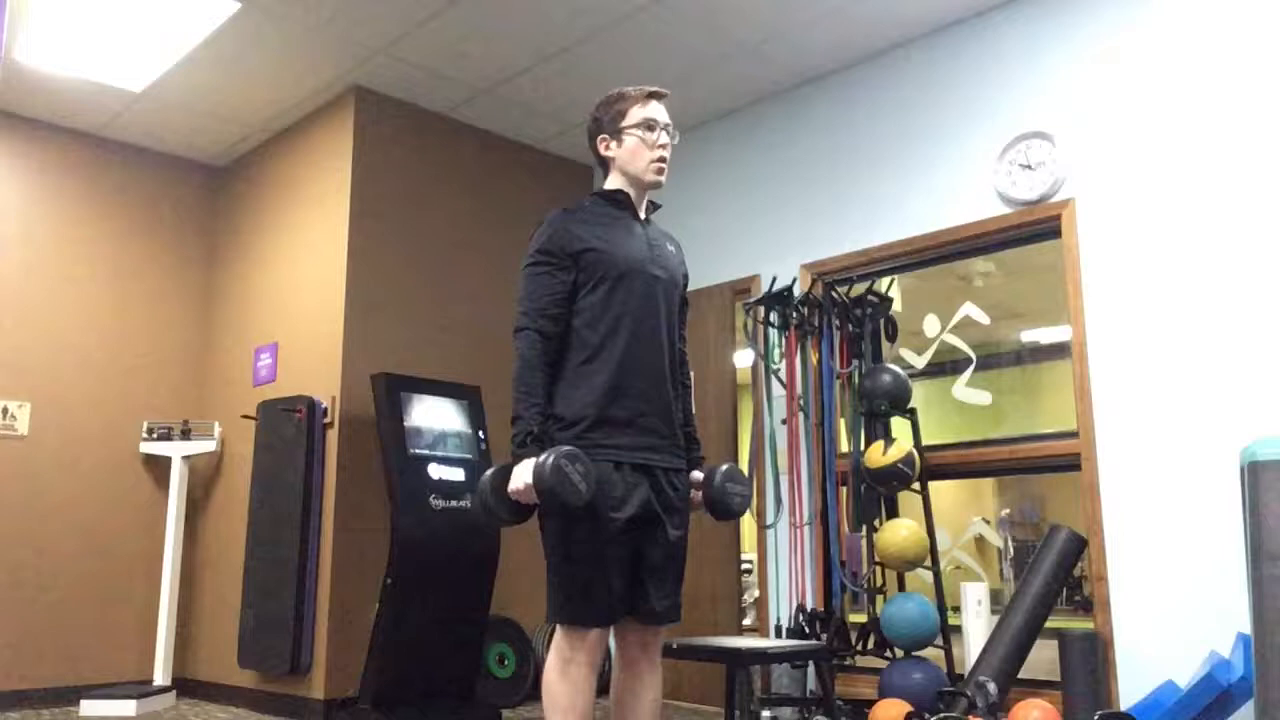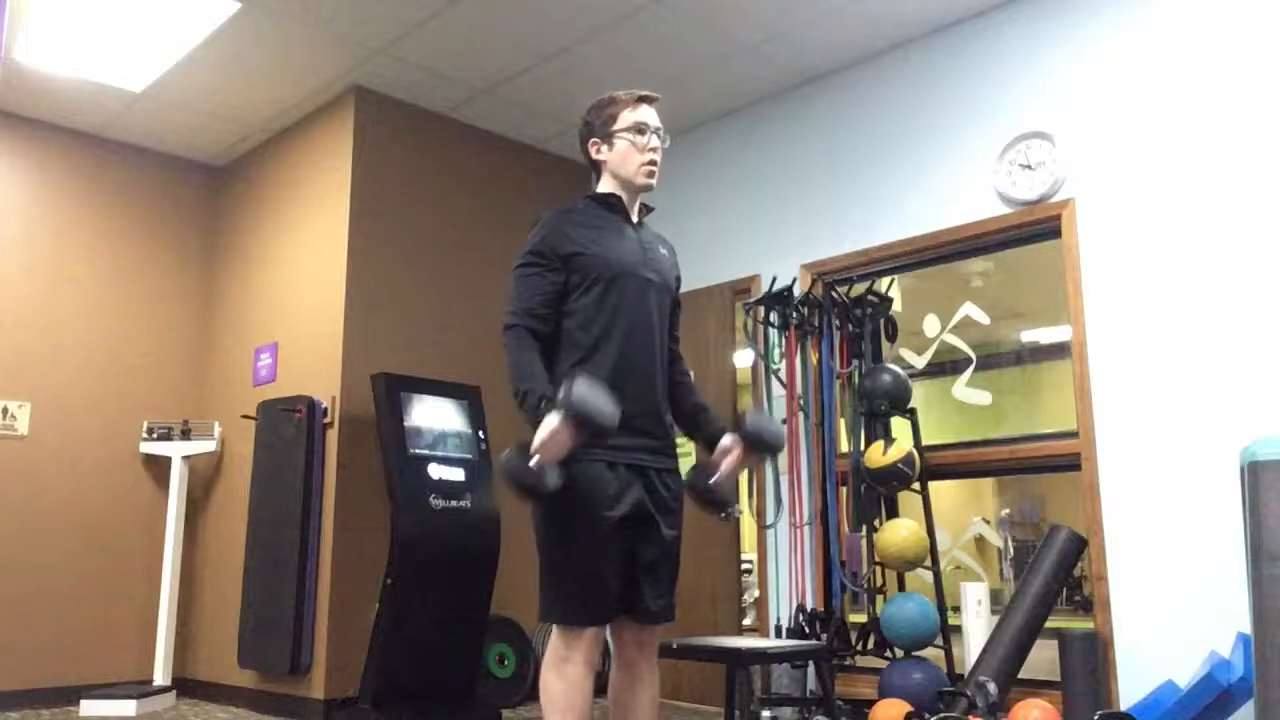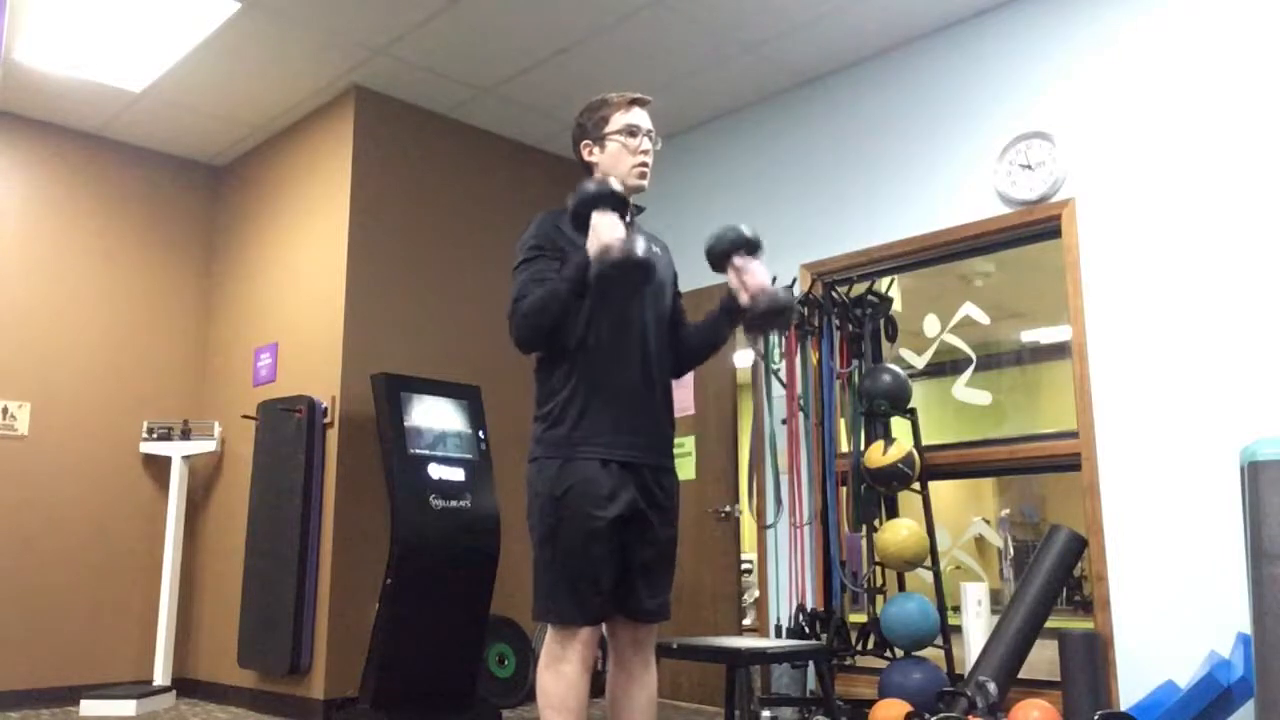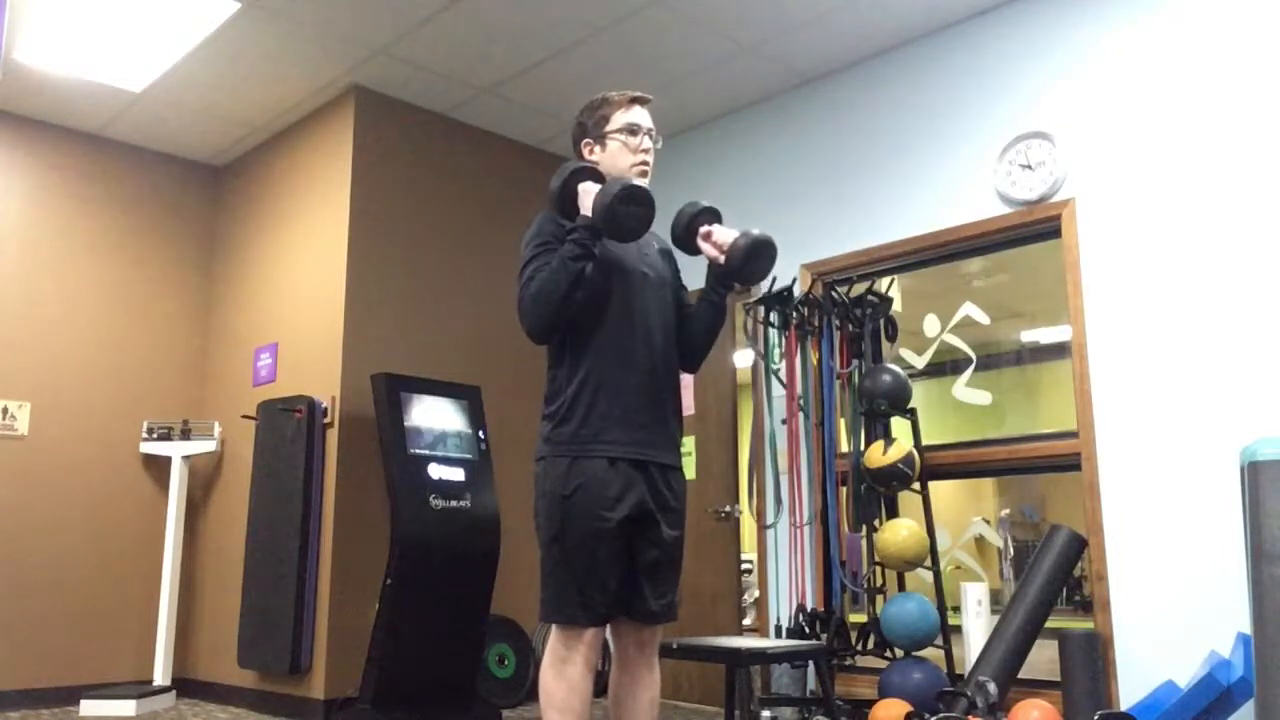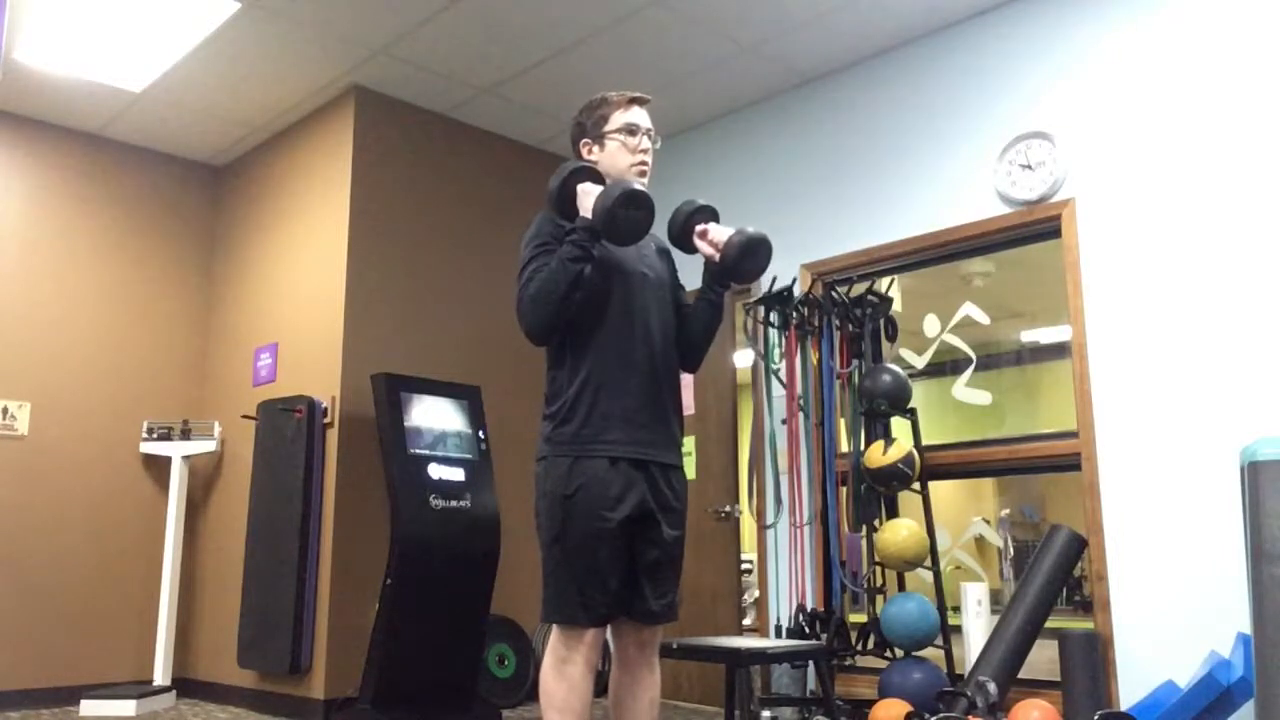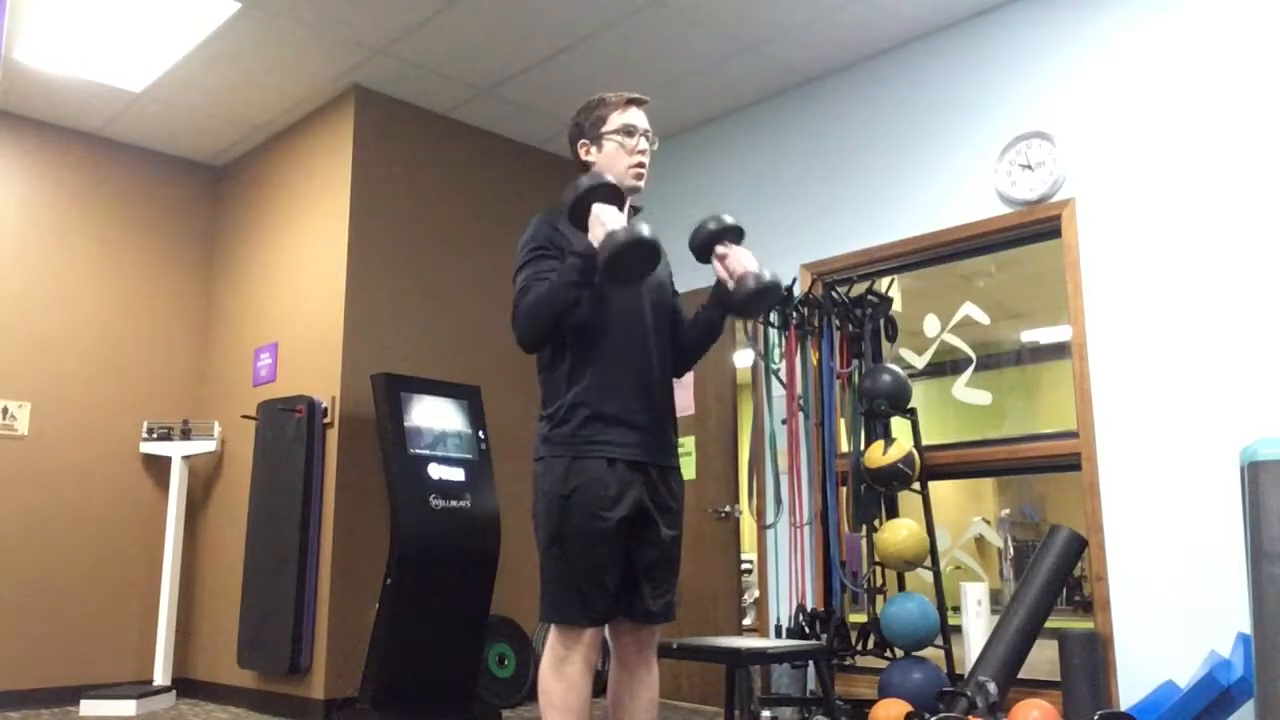
dt=0.4s
person 1, frame 1
left shoulder: (669, 247)
right shoulder: (569, 228)
right elbow: (533, 342)
left wrist: (694, 459)
right wrist: (528, 447)
left hip: (661, 467)
right hip: (590, 462)
left knee: (646, 633)
right knee: (582, 631)
person 1, frame 2
left shoulder: (662, 250)
right shoulder: (563, 231)
right elbow: (521, 335)
left wrist: (712, 435)
right wrist: (542, 409)
left hip: (654, 464)
right hip: (584, 461)
left knee: (643, 632)
right knee: (578, 630)
person 1, frame 3
left shoulder: (657, 250)
right shoulder: (557, 229)
left elbow: (676, 357)
right elbow: (525, 326)
left wrist: (732, 307)
right wrist: (588, 261)
left hip: (649, 462)
right hip: (578, 459)
left knee: (638, 631)
right knee: (573, 629)
person 1, frame 4
left shoulder: (657, 247)
right shoulder: (560, 225)
left elbow: (689, 352)
right elbow: (537, 317)
left wrist: (720, 276)
right wrist: (587, 232)
left hip: (657, 461)
right hip: (584, 457)
left knee: (642, 633)
right knee: (578, 631)
person 1, frame 5
left shoulder: (655, 246)
right shoulder: (560, 226)
left elbow: (688, 352)
right elbow: (537, 319)
left wrist: (717, 274)
right wrist: (587, 233)
left hip: (658, 460)
right hip: (586, 457)
left knee: (643, 633)
right knee: (579, 630)
person 1, frame 6
right shoulder: (556, 228)
right elbow: (528, 325)
left wrist: (722, 296)
right wrist: (589, 253)
left hip: (653, 461)
right hip: (582, 457)
left knee: (641, 632)
right knee: (576, 630)
